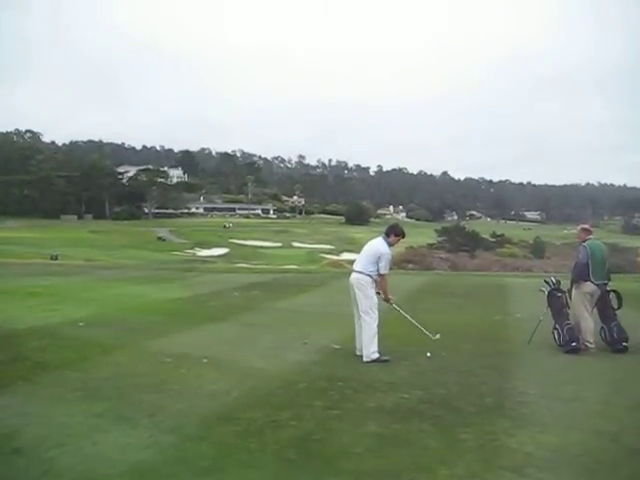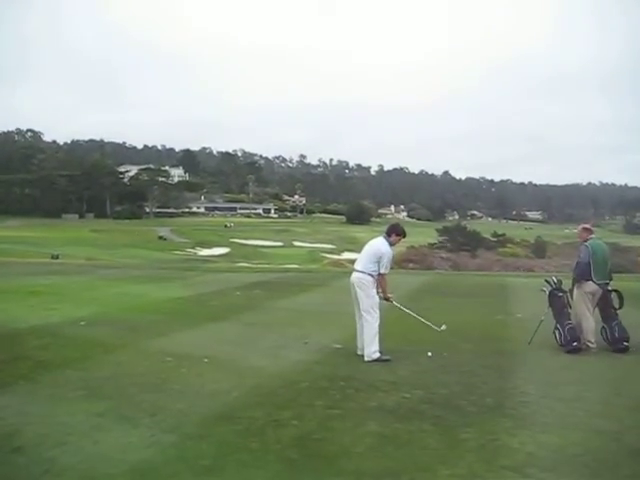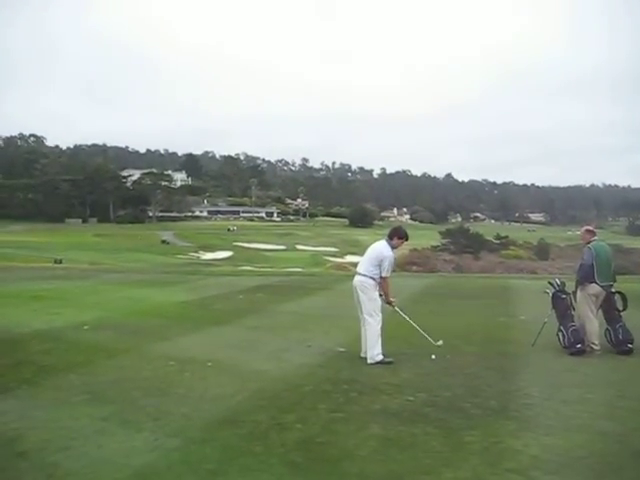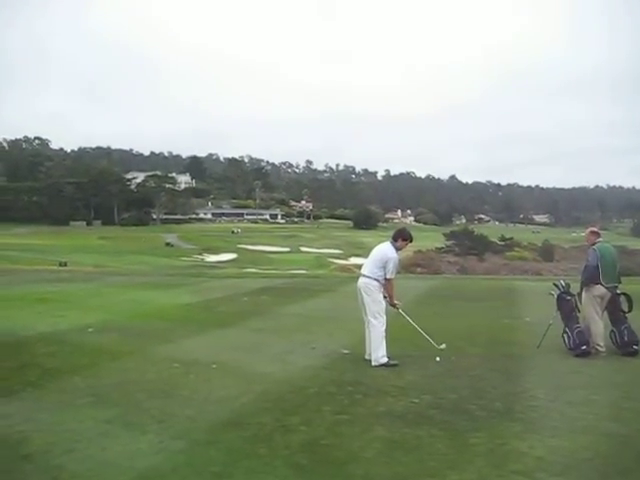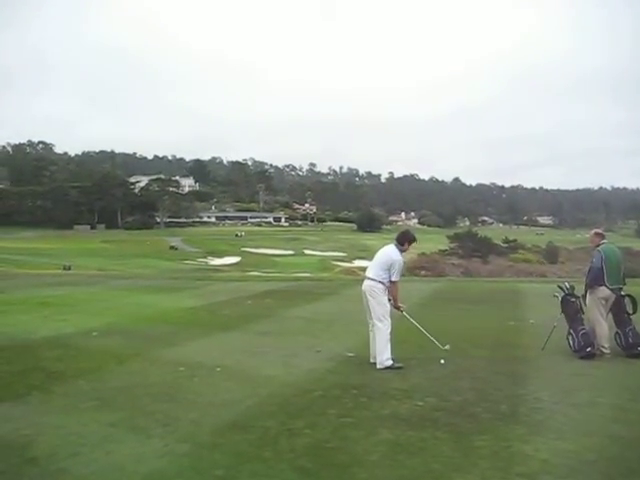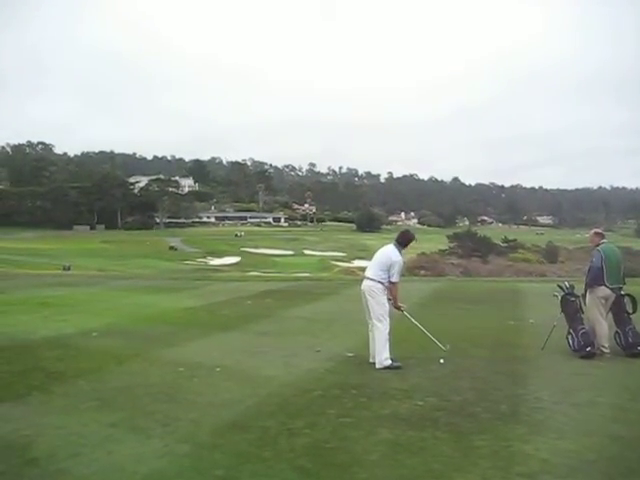
dt=0.2s
person 1, frame 1
left shoulder: (375, 241)
right shoulder: (385, 251)
right elbow: (382, 276)
left wrist: (379, 290)
right wrist: (386, 295)
left hip: (356, 277)
right hip: (364, 281)
left knee: (361, 317)
right knee: (370, 318)
left ankle: (361, 349)
right ankle: (370, 355)
person 1, frame 2
left shoulder: (376, 241)
right shoulder: (386, 250)
right elbow: (382, 276)
left wrist: (378, 289)
right wrist: (385, 294)
left hip: (356, 277)
right hip: (365, 280)
left knee: (362, 316)
right knee: (371, 317)
left ankle: (363, 348)
right ankle: (371, 354)
person 1, frame 3
left shoulder: (379, 244)
right shoulder: (388, 254)
right elbow: (384, 279)
left wrist: (381, 292)
right wrist: (387, 298)
left hip: (359, 280)
right hip: (367, 283)
left knee: (366, 319)
right knee: (374, 320)
left ankle: (366, 351)
right ankle: (374, 356)
person 1, frame 4
left shoulder: (383, 246)
right shoulder: (392, 255)
right elbow: (389, 281)
left wrist: (385, 294)
right wrist: (392, 300)
left hip: (363, 282)
right hip: (371, 285)
left knee: (370, 321)
right knee: (378, 322)
left ankle: (371, 353)
right ankle: (379, 359)
person 1, frame 5
left shoulder: (387, 248)
right shoulder: (397, 258)
right elbow: (394, 283)
left wrist: (389, 297)
right wrist: (396, 302)
left hip: (368, 284)
right hip: (376, 288)
left knee: (374, 323)
right knee: (383, 325)
left ankle: (376, 356)
right ankle: (384, 361)
person 1, frame 6
left shoulder: (387, 248)
right shoulder: (397, 258)
right elbow: (394, 284)
left wrist: (389, 295)
right wrist: (396, 303)
left hip: (367, 284)
right hip: (376, 288)
left knee: (374, 323)
right knee: (382, 324)
left ankle: (375, 356)
right ankle: (383, 361)
person 2, frame 1
left shoulder: (585, 246)
right shoulder: (602, 246)
left elbow: (580, 265)
right elbow: (606, 266)
left wrist: (574, 280)
right wrist: (605, 281)
left hip: (584, 284)
right hip: (599, 285)
left knee: (583, 315)
right knee: (588, 313)
left ankle: (588, 343)
right ankle: (585, 339)
person 2, frame 2
left shoulder: (586, 246)
right shoulder: (603, 246)
left elbow: (582, 264)
right elbow: (608, 266)
left wrist: (575, 279)
right wrist: (606, 281)
left hip: (586, 284)
right hip: (600, 285)
left knee: (584, 314)
right knee: (588, 313)
left ankle: (590, 343)
right ankle: (586, 339)
person 2, frame 3
left shoulder: (590, 248)
right shoulder: (607, 248)
left elbow: (585, 266)
right elbow: (611, 267)
left wrist: (579, 281)
right wrist: (610, 283)
left hip: (589, 286)
right hip: (603, 287)
left knee: (588, 316)
right knee: (591, 315)
left ankle: (594, 345)
right ankle: (591, 341)
person 2, frame 4
left shoulder: (594, 249)
right shoulder: (612, 249)
left elbow: (590, 268)
right elbow: (616, 269)
left wrist: (584, 283)
right wrist: (615, 284)
left hip: (594, 288)
right hip: (608, 288)
left knee: (593, 318)
right knee: (597, 316)
left ankle: (599, 347)
right ankle: (596, 343)
person 2, frame 5
left shoulder: (599, 251)
right shoulder: (616, 251)
left elbow: (595, 270)
right elbow: (621, 271)
left wrist: (588, 285)
right wrist: (620, 286)
left hip: (599, 289)
right hip: (613, 290)
left knee: (598, 320)
right knee: (601, 318)
left ankle: (604, 349)
right ankle: (602, 345)
person 2, frame 6
left shoulder: (599, 250)
right shoulder: (616, 250)
left elbow: (594, 269)
right elbow: (621, 270)
left wrist: (588, 285)
right wrist: (620, 285)
left hip: (599, 289)
right hip: (613, 289)
left knee: (597, 319)
right knee: (601, 318)
left ankle: (603, 348)
right ankle: (601, 344)
